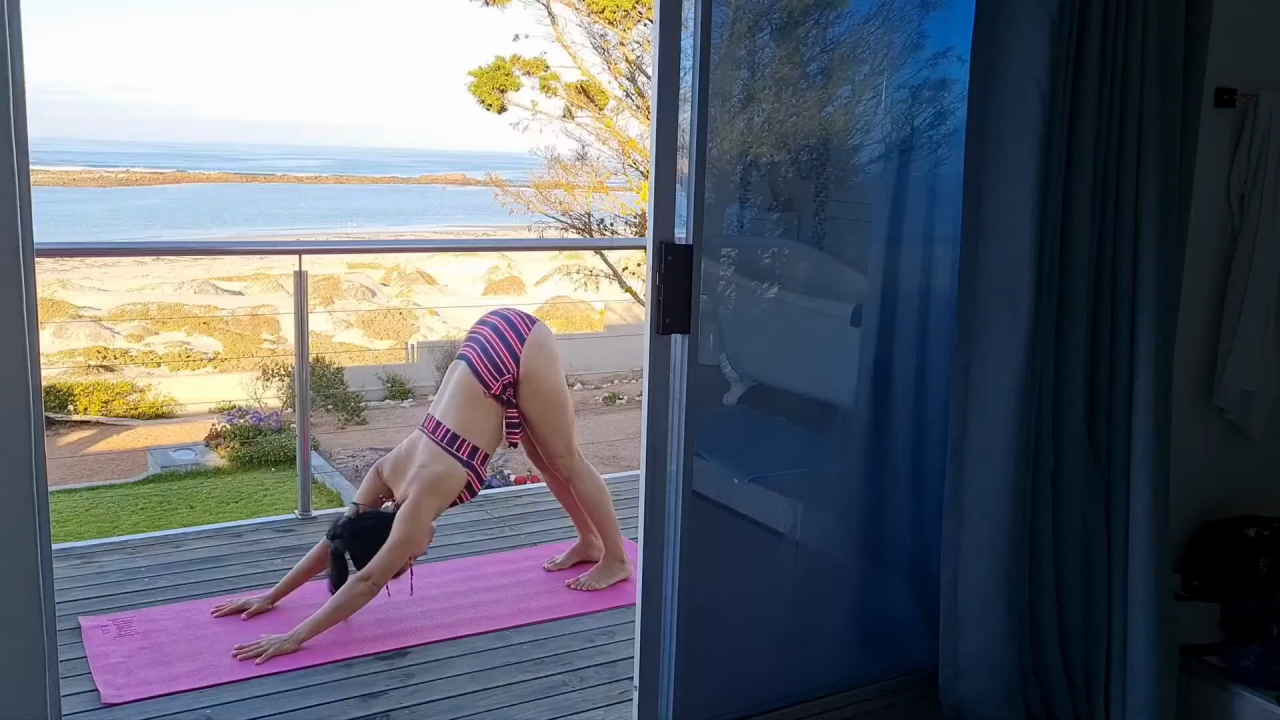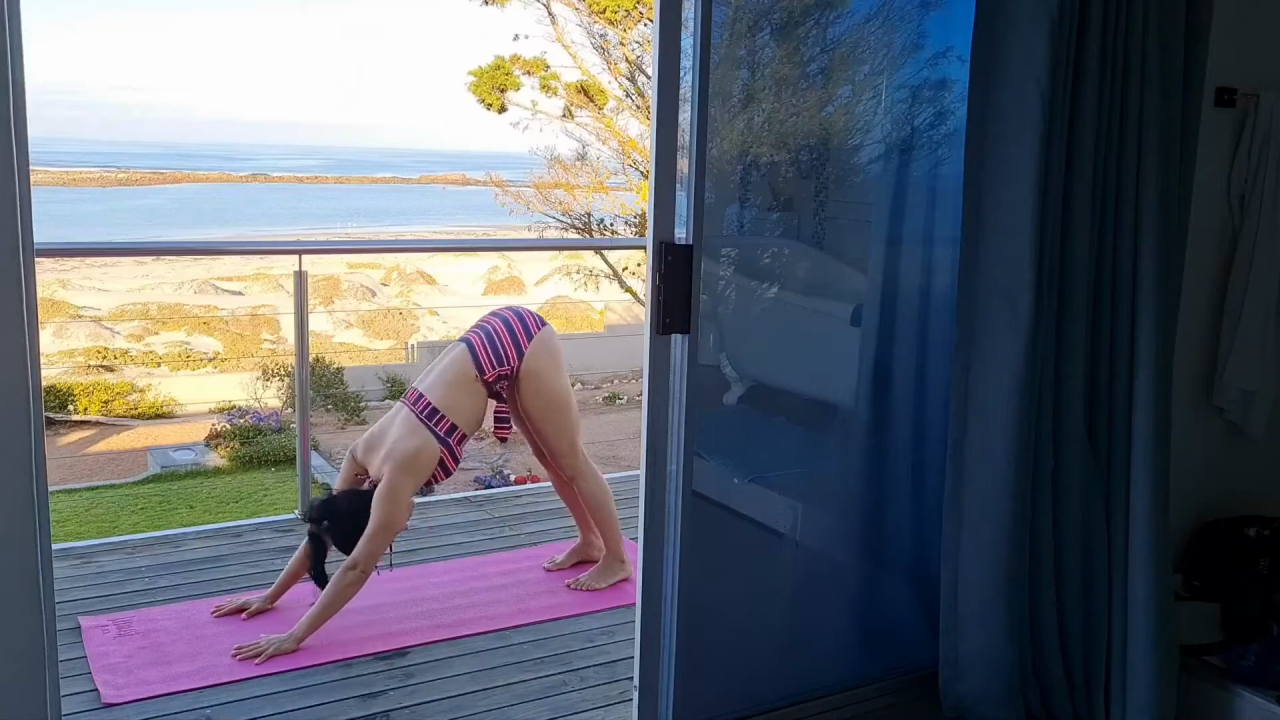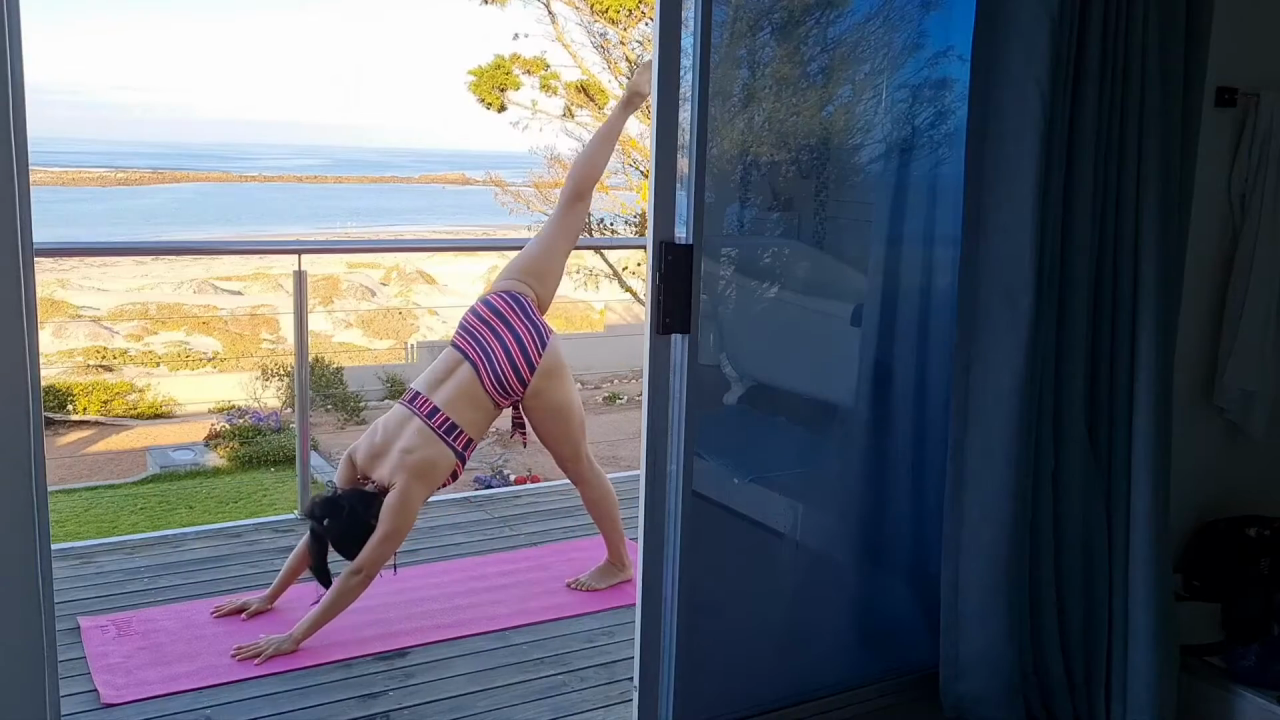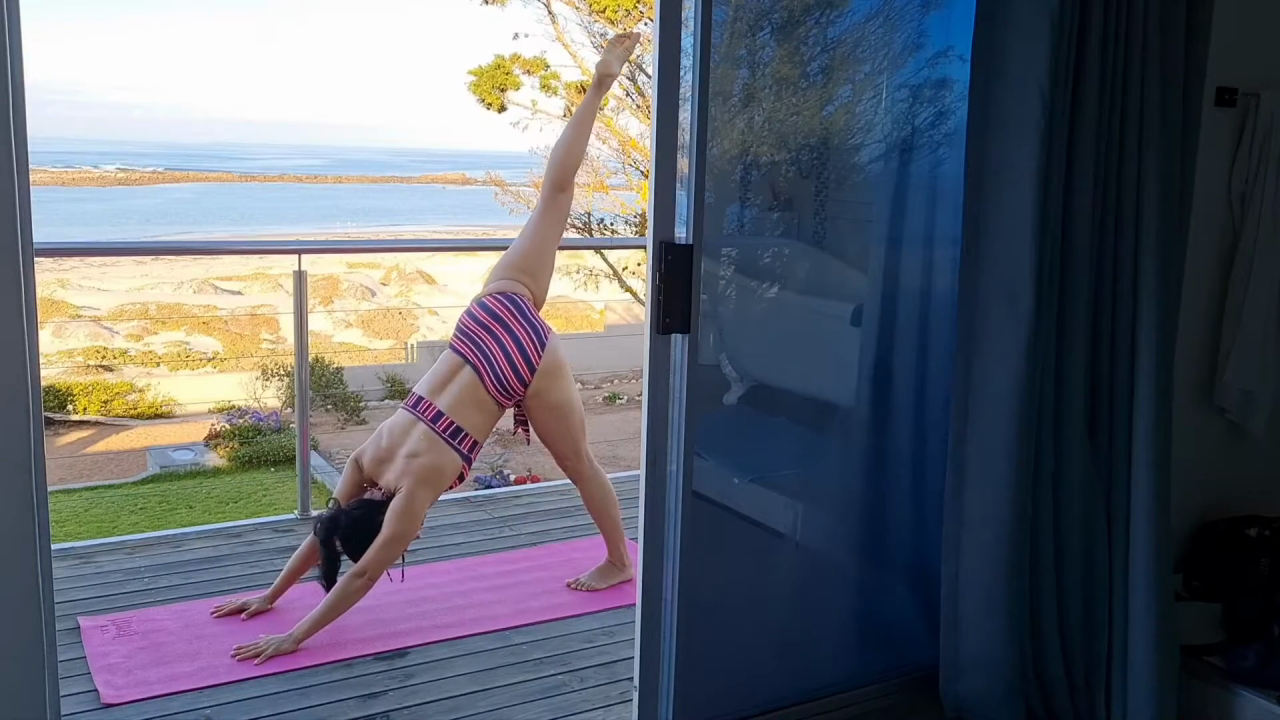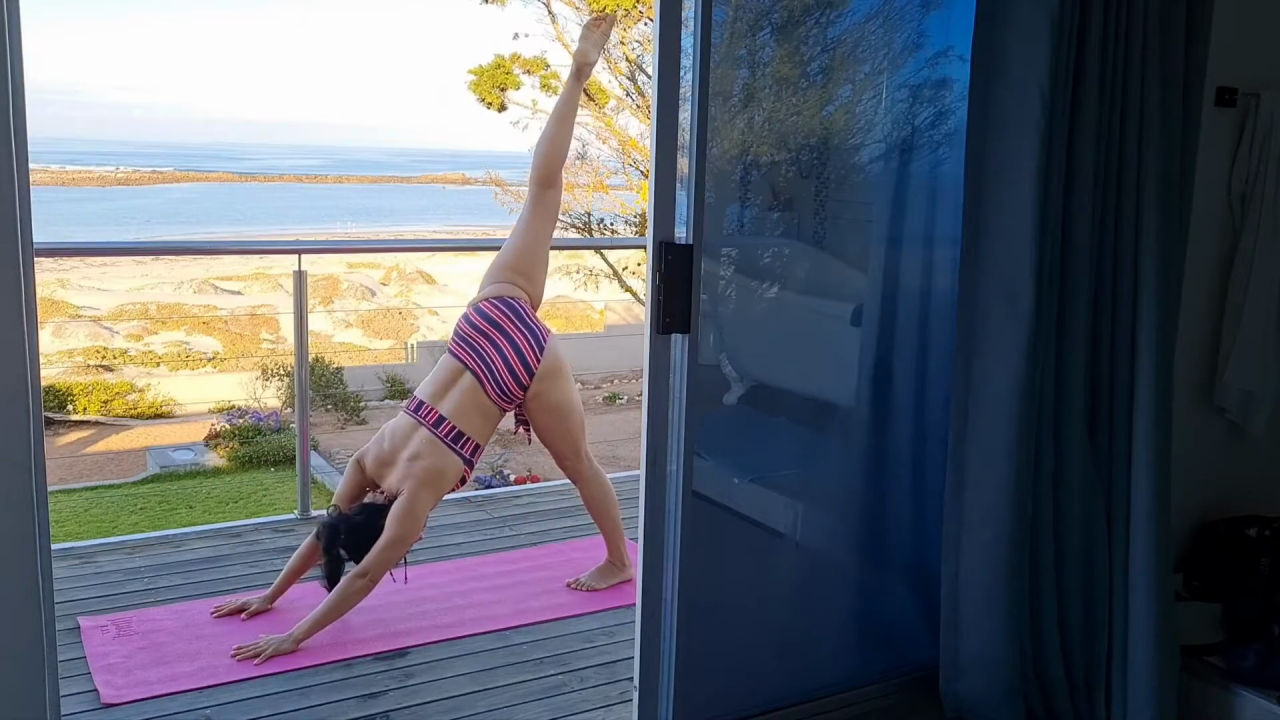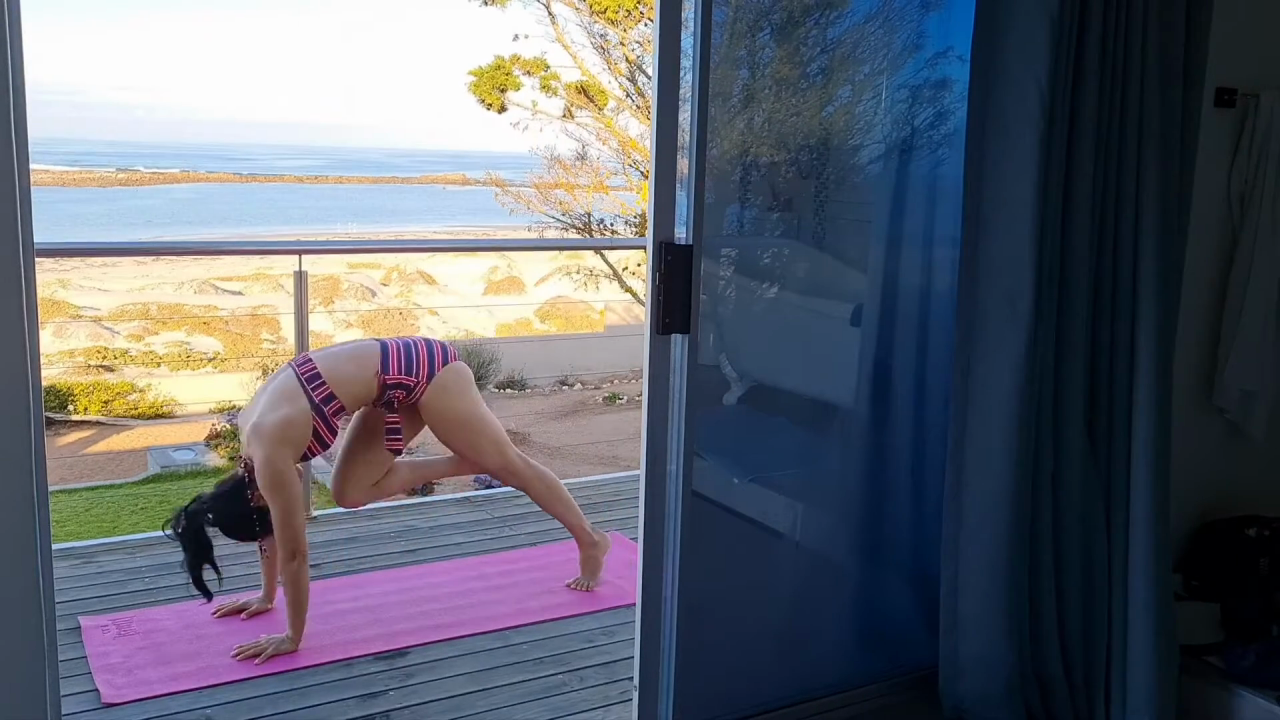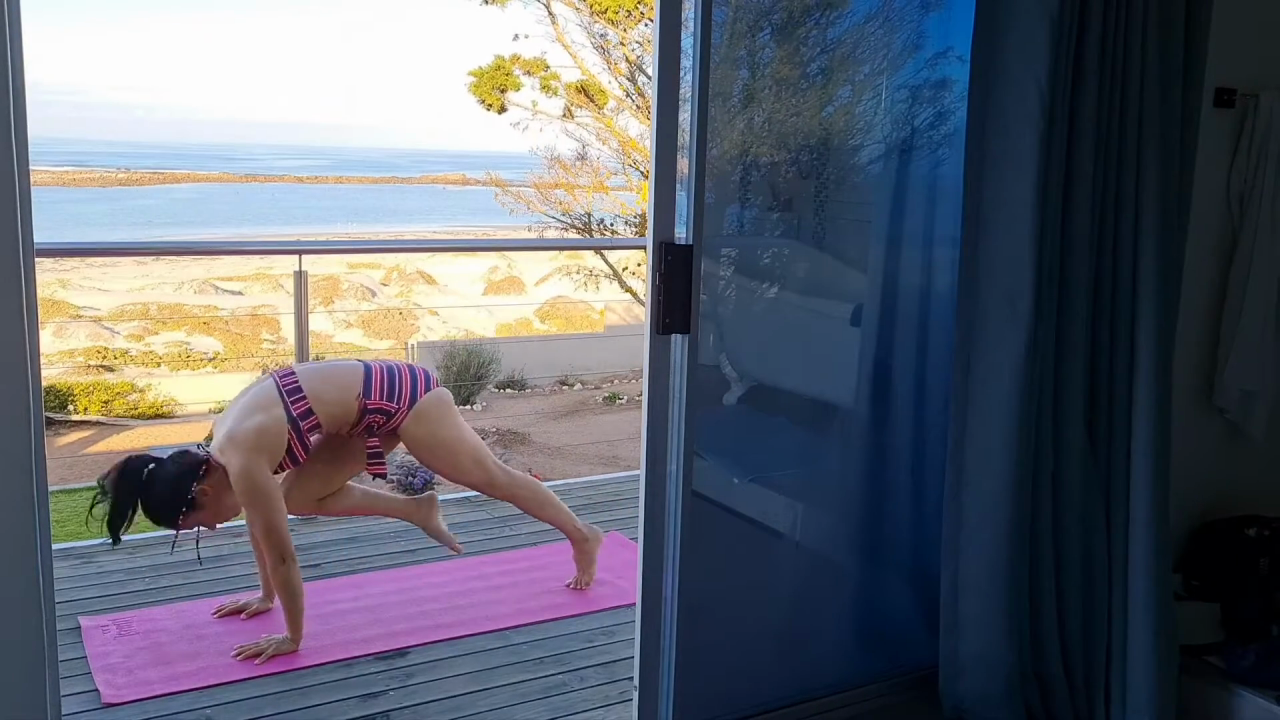
dt=0.5s
person 1, frame 1
left shoulder: (424, 491)
right shoulder: (389, 470)
left elbow: (368, 581)
right elbow: (337, 537)
left wrist: (296, 637)
right wrist: (271, 596)
left hip: (515, 345)
right hip: (495, 336)
left knee: (566, 462)
right knee: (545, 461)
left ankle: (616, 559)
right ankle: (589, 544)
person 1, frame 2
left shoulder: (398, 469)
right shoulder: (364, 453)
left elbow: (357, 569)
right elbow: (324, 526)
left wrist: (294, 637)
right wrist: (269, 596)
left hip: (517, 342)
right hip: (500, 335)
left knee: (568, 459)
right knee: (550, 455)
left ankle: (616, 558)
right ankle: (590, 542)
person 1, frame 3
left shoulder: (407, 484)
right shoulder: (361, 457)
left elbow: (359, 574)
right elbow: (320, 529)
left wrist: (294, 637)
right wrist: (269, 595)
left hip: (520, 351)
right hip: (498, 316)
left knee: (577, 464)
right knee: (570, 203)
left ankle: (619, 564)
right ankle: (627, 105)
person 1, frame 4
left shoulder: (413, 485)
right shoulder: (370, 459)
left elbow: (362, 576)
right elbow: (325, 528)
left wrist: (293, 637)
right wrist: (267, 595)
left hip: (519, 354)
right hip: (497, 316)
left knee: (577, 464)
right knee: (555, 192)
left ankle: (619, 563)
right ankle: (599, 87)
person 1, frame 5
left shoulder: (415, 489)
right shoulder: (372, 461)
left elbow: (364, 576)
right elbow: (325, 531)
left wrist: (293, 637)
right wrist: (268, 596)
left hip: (520, 356)
right hip: (491, 324)
left knee: (578, 467)
right knee: (542, 196)
left ankle: (620, 563)
right ankle: (575, 85)
person 1, frame 6
left shoulder: (269, 450)
right shoulder: (253, 431)
left elbow: (292, 552)
right elbow: (268, 529)
left wrist: (293, 637)
right wrist: (265, 595)
left hip: (414, 368)
right hip: (399, 368)
left knee: (510, 464)
right knee: (352, 493)
left ankle: (590, 541)
right ankle: (469, 460)
person 1, frame 7
left shoulder: (241, 459)
right shoulder: (220, 451)
left elbow: (279, 551)
right elbow: (261, 522)
left wrist: (292, 637)
right wrist: (270, 595)
left hip: (398, 394)
right hip: (371, 392)
left knee: (491, 477)
right knee: (306, 497)
left ankle: (581, 538)
right ankle: (417, 510)
